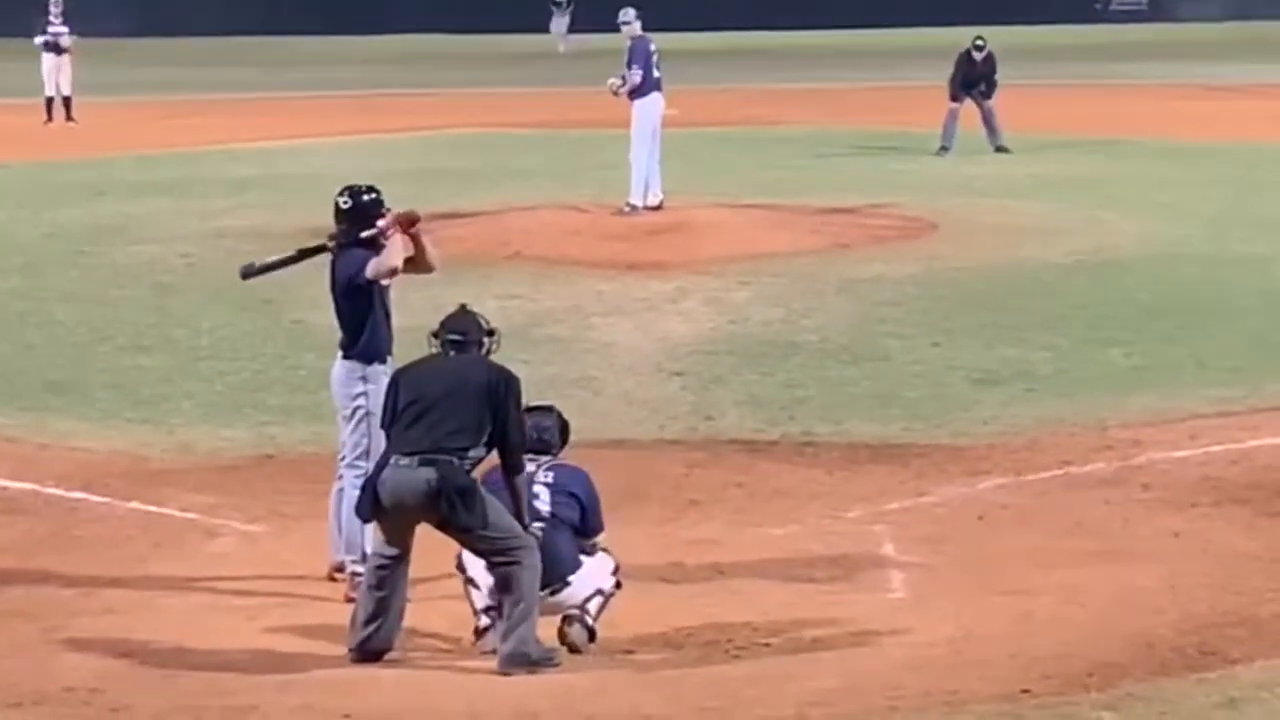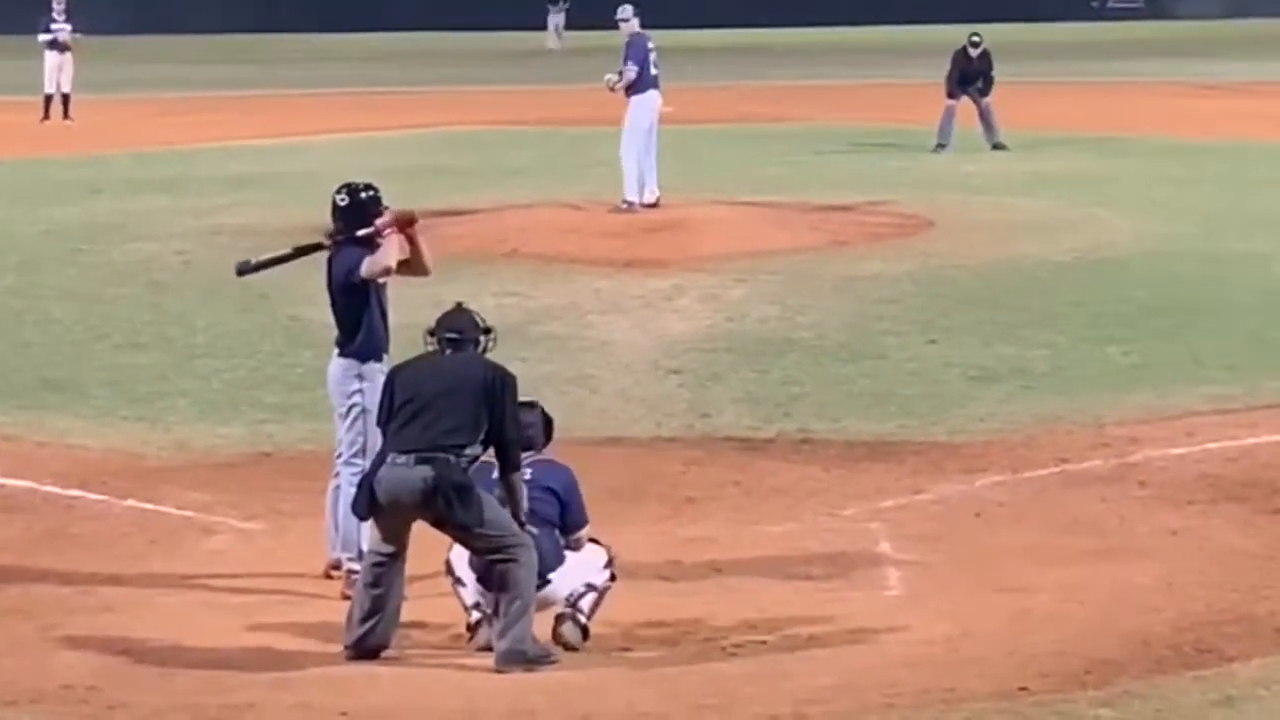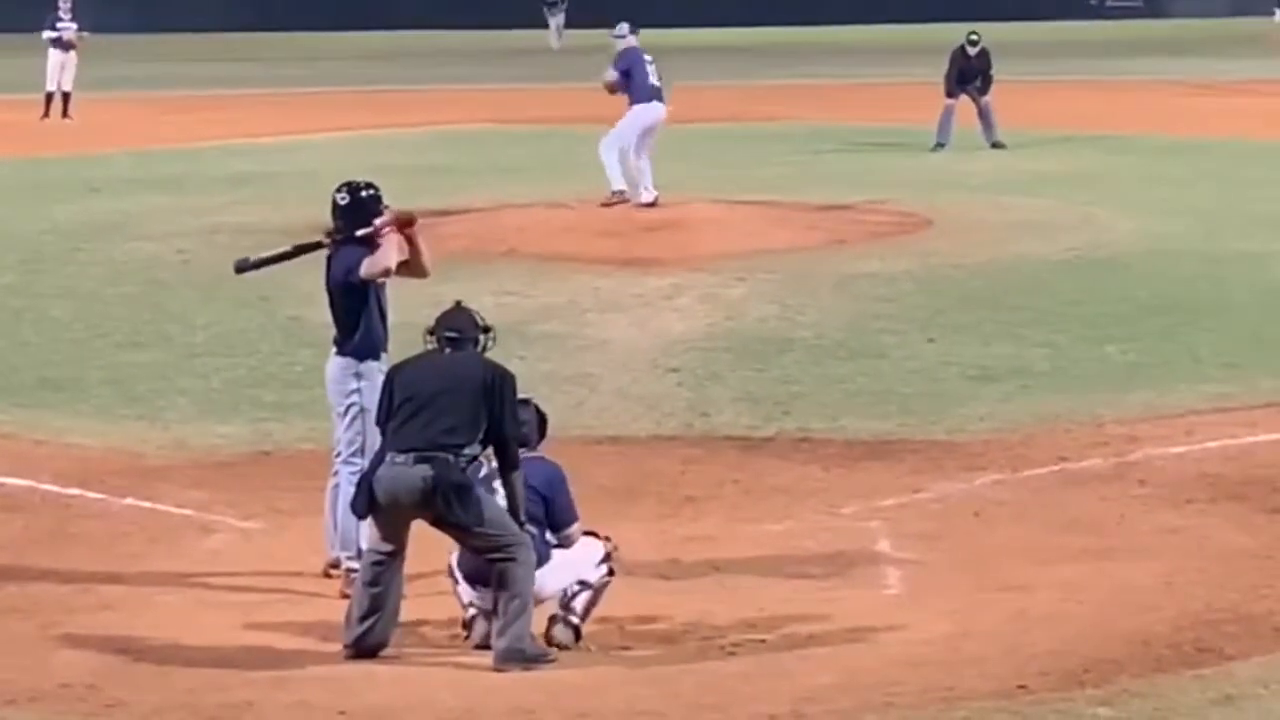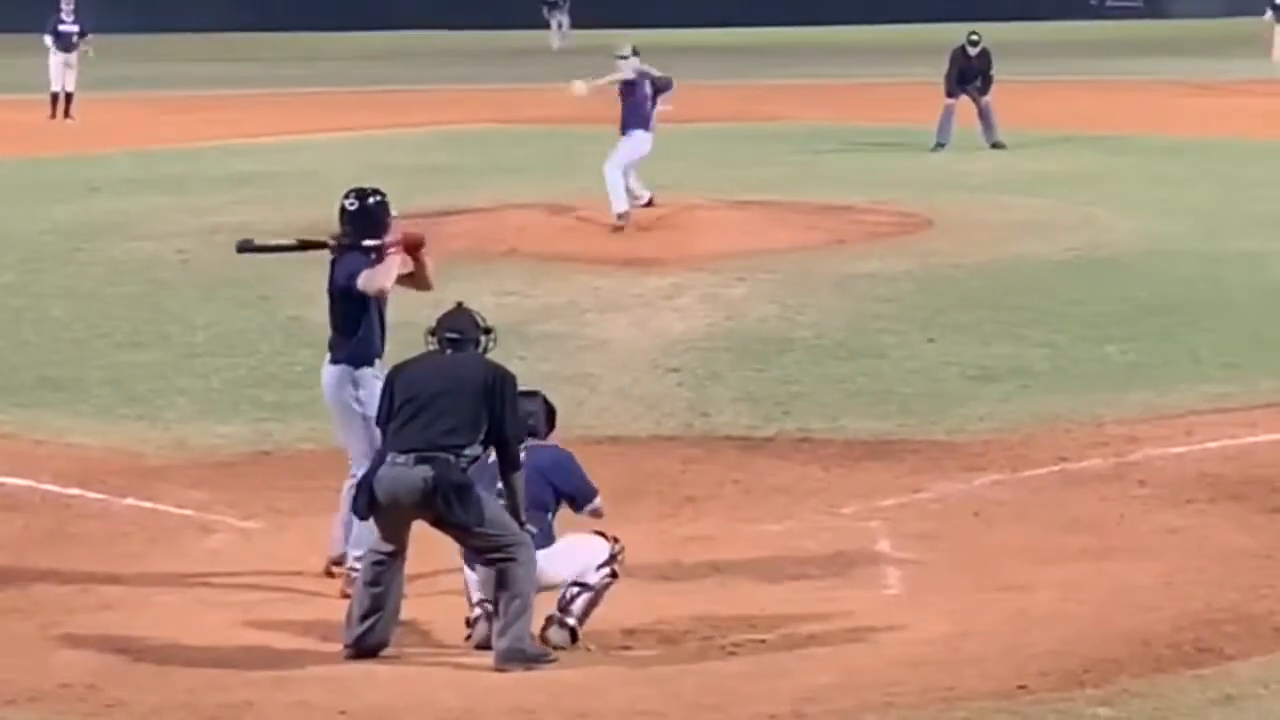
dt=0.3s
person 1, frame 1
left shoulder: (367, 255)
right shoulder: (351, 259)
left elbow: (428, 265)
right elbow: (391, 267)
left wrist: (412, 233)
right wrist: (394, 238)
left hip: (366, 369)
right hip: (362, 372)
left knee: (352, 466)
right knee: (366, 471)
left ankle: (343, 557)
right ankle: (359, 573)
person 1, frame 2
left shoulder: (365, 253)
right shoulder: (348, 257)
left elbow: (422, 268)
right elbow: (383, 267)
left wrist: (409, 234)
right wrist: (391, 238)
left hip: (360, 367)
right hip: (359, 371)
left knee: (348, 464)
right knee: (362, 468)
left ankle: (340, 555)
right ankle: (355, 570)
person 1, frame 3
left shoulder: (362, 252)
right shoulder: (348, 256)
left elbow: (421, 270)
right elbow: (384, 267)
left wrist: (408, 235)
right wrist: (390, 238)
left hip: (357, 366)
right hip: (358, 369)
left knee: (347, 463)
right knee: (364, 468)
left ankle: (338, 554)
right ankle: (354, 570)
person 1, frame 4
left shoulder: (369, 258)
right shoulder: (351, 262)
left elbow: (424, 284)
right elbow: (377, 285)
left wrist: (415, 252)
right wrist: (396, 255)
left hip: (354, 372)
right hip: (354, 375)
left knee: (365, 466)
left ankle: (341, 552)
right ankle: (357, 571)
person 2, frame 1
left shoulder: (406, 374)
right shoulder: (498, 378)
right elbow: (512, 458)
right wrist: (524, 521)
left hip: (393, 477)
right hip: (444, 479)
left knee: (389, 552)
right knee: (520, 551)
left ankle: (368, 643)
right ankle: (519, 651)
person 2, frame 2
left shoulder: (402, 372)
right shoulder: (494, 376)
right elbow: (509, 456)
right wrist: (520, 517)
left hip: (389, 475)
right hip: (440, 477)
left knee: (385, 550)
right knee: (517, 549)
left ankle: (364, 640)
right ankle: (516, 649)
person 2, frame 3
left shoulder: (401, 371)
right shoulder: (494, 375)
right elbow: (507, 454)
right wrist: (519, 517)
left hip: (388, 475)
right hip: (439, 477)
left knee: (384, 548)
right knee: (516, 549)
left ankle: (363, 639)
right ankle: (514, 647)
person 2, frame 4
left shoulder: (402, 371)
right shoulder: (494, 375)
right elbow: (509, 455)
right wrist: (520, 517)
left hip: (388, 475)
right hip: (440, 477)
left knee: (386, 548)
right knee: (516, 548)
left ankle: (363, 639)
right ankle: (515, 647)
person 3, frame 1
left shoulder: (494, 476)
right shoulder: (576, 477)
right elbow: (593, 545)
right hip: (561, 592)
left knee: (469, 556)
right knee: (606, 565)
left ankle: (489, 626)
right ankle: (580, 622)
person 3, frame 2
left shoulder: (480, 472)
right shoulder: (558, 472)
right elbow: (579, 540)
left hip: (488, 588)
right hip: (545, 586)
left knee: (457, 555)
right knee: (600, 557)
left ankle: (482, 621)
right ankle: (573, 620)
person 3, frame 3
left shoulder: (473, 470)
right shoulder: (545, 470)
right elbow: (570, 537)
left hip: (479, 586)
right hip: (532, 580)
left knee: (458, 563)
right knee: (601, 551)
left ankle: (479, 618)
right ankle: (567, 623)
person 3, frame 4
left shoulder: (482, 460)
right shoulder: (556, 457)
right elbow: (596, 510)
right wrist: (566, 495)
left hip: (483, 573)
right hip: (533, 564)
right knee: (608, 551)
left ankle: (483, 617)
right ankle: (564, 624)
person 4, frame 1
left shoulder: (637, 45)
right shoulder: (648, 43)
left elbow: (636, 78)
left wrist: (622, 90)
right wrist: (622, 80)
left hip: (644, 102)
right hip: (655, 99)
left knee: (639, 154)
right knee: (651, 153)
left ankle: (635, 202)
right ankle: (654, 198)
person 4, frame 2
left shoulder: (634, 42)
right shoulder: (646, 40)
left elbow: (631, 74)
left wrist: (618, 86)
right wrist: (619, 76)
left hip: (641, 99)
right hip: (652, 96)
left knee: (629, 150)
right knee: (647, 151)
left ankle: (631, 200)
right ankle: (651, 195)
person 4, frame 3
left shoulder: (627, 54)
right shoulder: (647, 58)
left elbow: (610, 78)
left wrist: (611, 83)
right wrist: (622, 86)
left hip: (643, 109)
right hip: (659, 110)
left knee: (607, 147)
right knee: (638, 154)
left ankle: (619, 190)
right ankle: (648, 195)
person 4, frame 4
left shoulder: (636, 79)
right shoulder: (648, 77)
left elbow: (625, 75)
right elbow: (668, 83)
left wrist: (591, 84)
left hip: (636, 137)
right hip: (632, 137)
left knee: (612, 167)
right knee: (624, 171)
left ankle: (622, 213)
right ankle: (644, 198)
